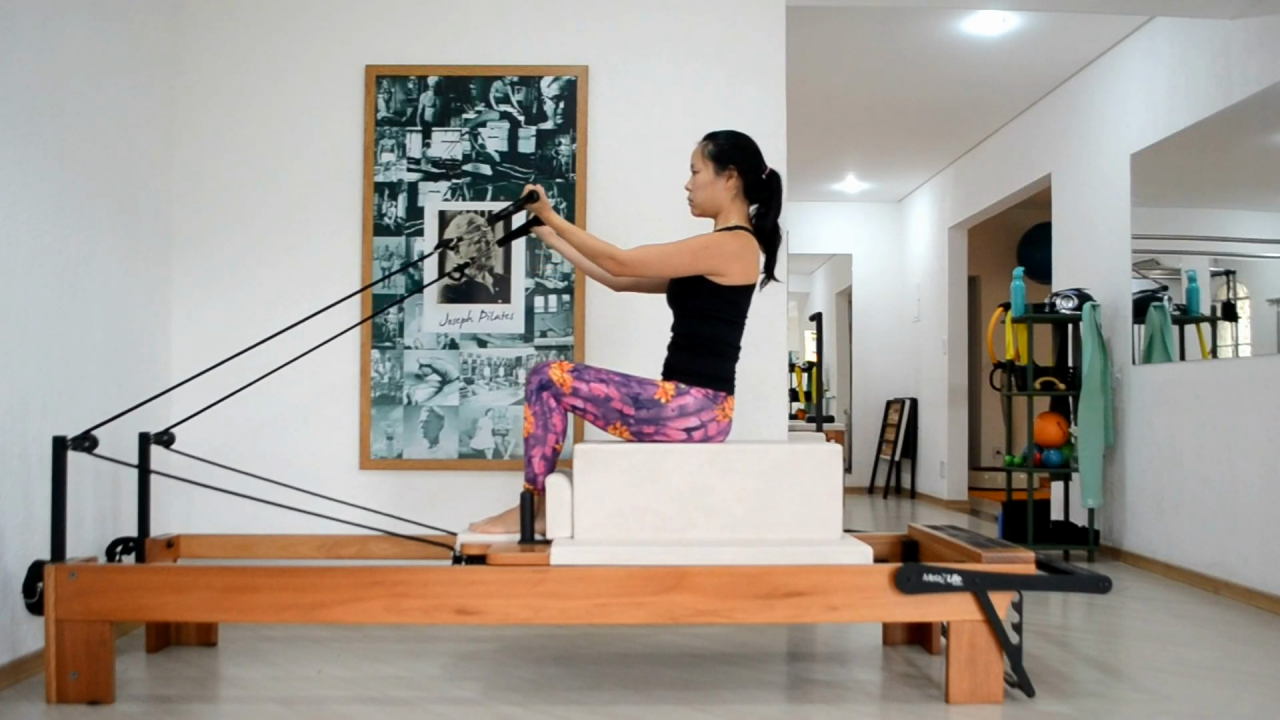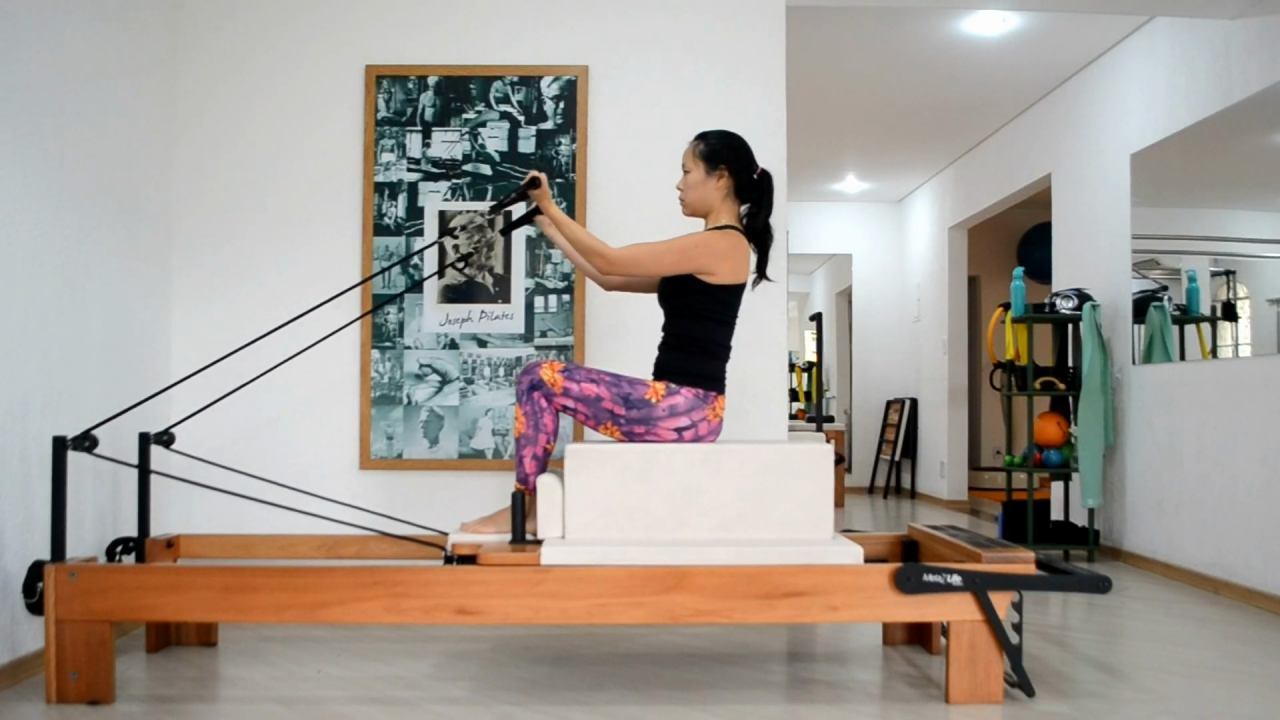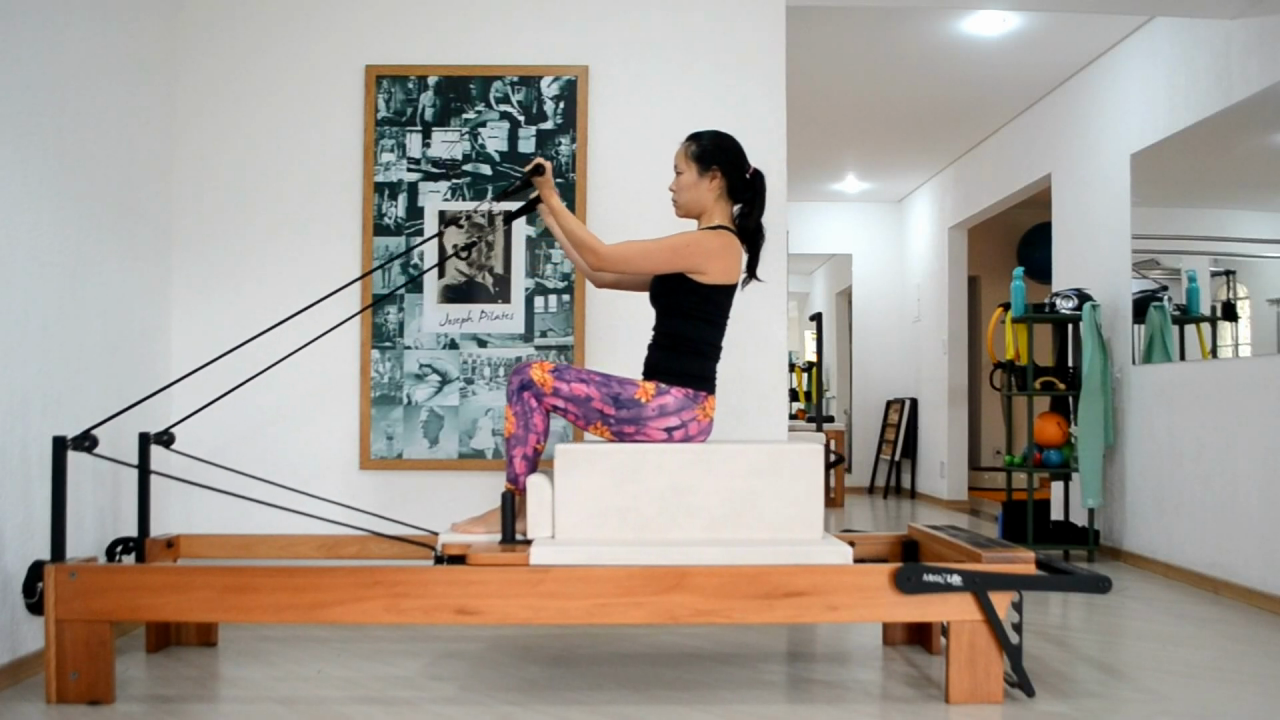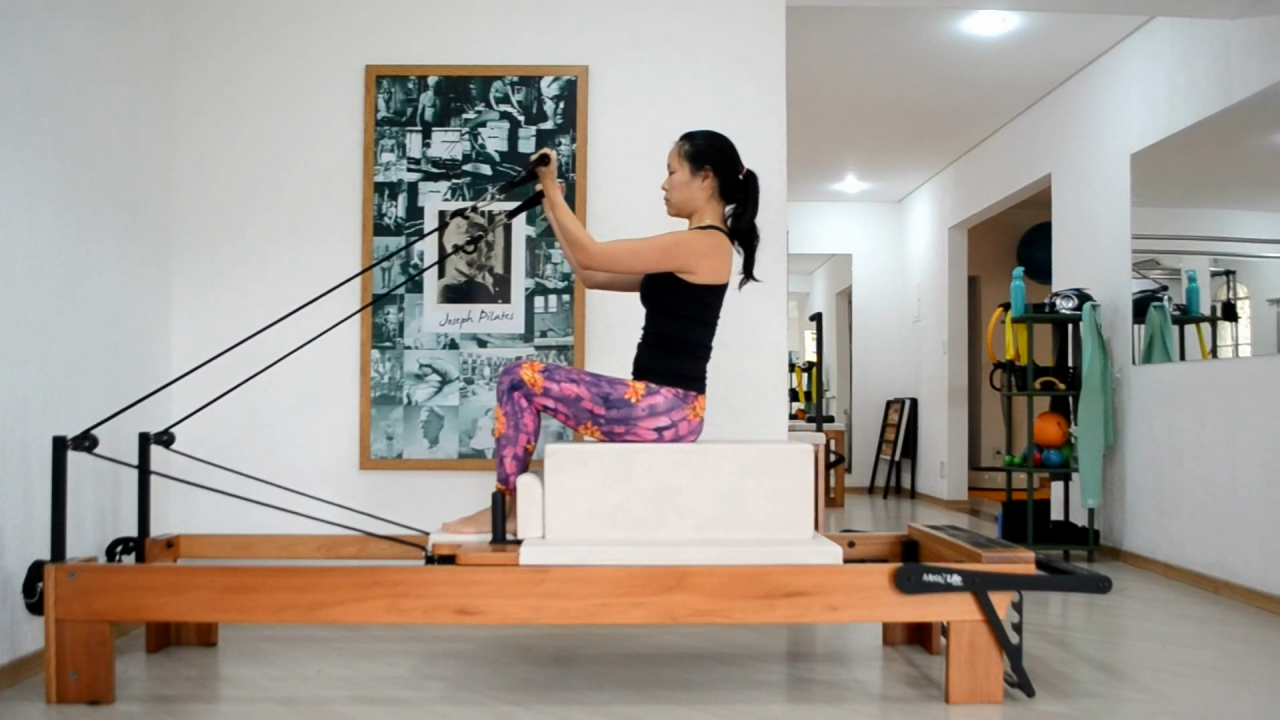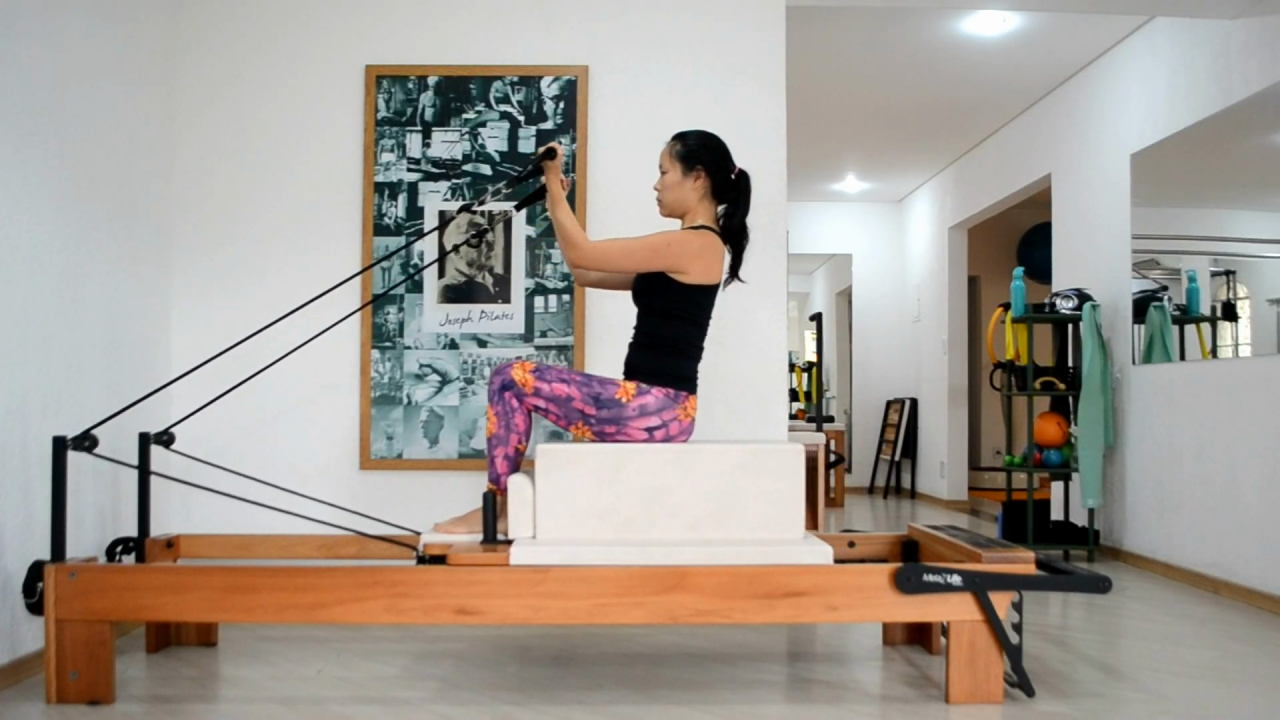
dt=0.3s
person 1, frame 1
left shoulder: (732, 245)
right shoulder: (715, 252)
left elbow: (621, 263)
right elbow: (620, 280)
left wrist: (553, 218)
right wrist: (551, 239)
left hip: (695, 407)
right hip: (688, 405)
left knee: (549, 379)
right knee: (554, 382)
left ankle: (534, 508)
right ankle: (540, 506)
person 1, frame 2
left shoulder: (722, 244)
right shoulder: (706, 251)
left elbow: (610, 261)
right elbow: (610, 278)
left wrist: (551, 208)
right wrist: (550, 228)
left hip: (685, 408)
right hip: (681, 405)
left knee: (540, 379)
right knee: (546, 382)
left ankle: (526, 509)
right ankle: (530, 508)
person 1, frame 3
left shoulder: (714, 244)
right shoulder: (698, 251)
left elbow: (601, 257)
right elbow: (602, 275)
left wrist: (551, 197)
right wrist: (549, 217)
left hip: (675, 408)
right hip: (671, 405)
left knee: (531, 379)
right knee: (538, 382)
left ankle: (516, 508)
right ankle: (522, 505)
person 1, frame 4
left shoulder: (703, 244)
right shoulder: (689, 250)
left elbow: (589, 256)
right elbow: (592, 275)
left wrist: (553, 190)
right wrist: (551, 208)
left hip: (665, 408)
right hip: (663, 405)
left knee: (520, 378)
right knee: (526, 381)
left ankle: (507, 508)
right ankle: (514, 506)
person 1, frame 5
left shoulder: (694, 244)
right shoulder: (683, 249)
left elbow: (581, 254)
right elbow: (586, 273)
left wrist: (553, 184)
right wrist: (554, 200)
left hip: (654, 408)
right hip: (653, 405)
left knee: (511, 379)
right knee: (519, 382)
left ankle: (498, 508)
right ankle: (505, 505)
